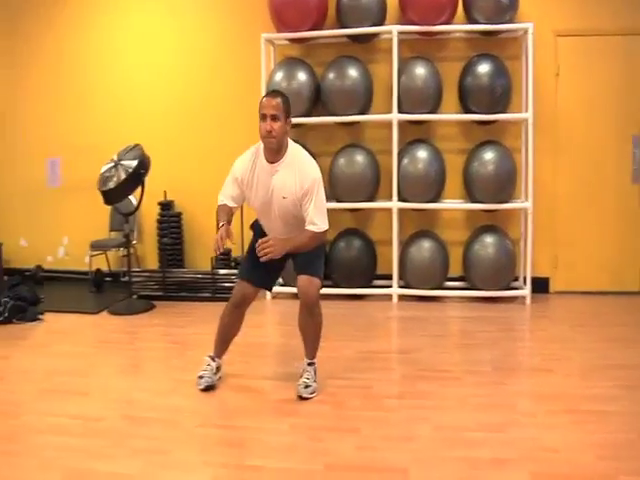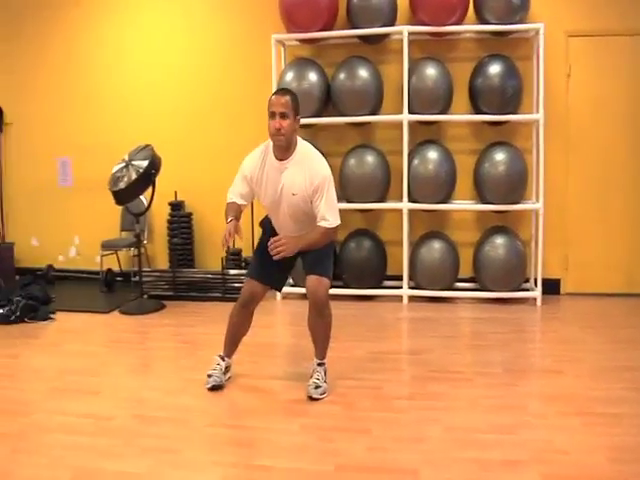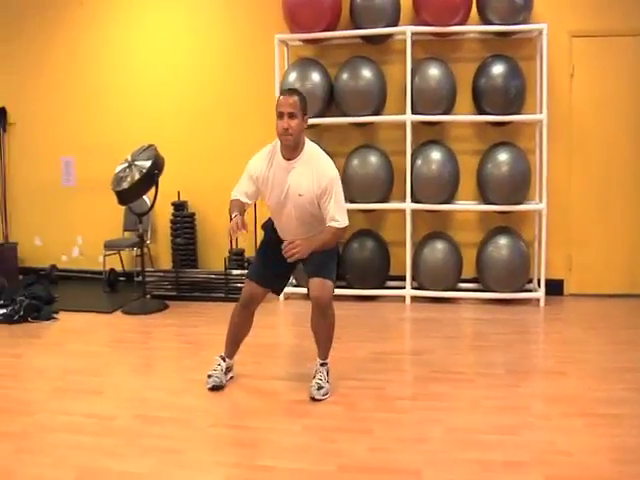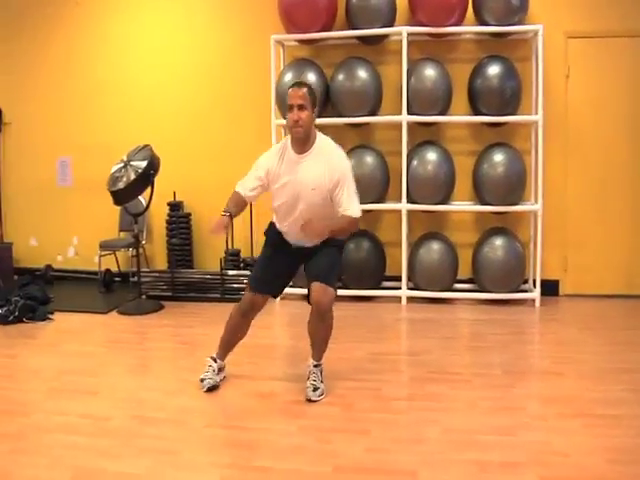
dt=0.1s
person 1, frame 1
left shoulder: (306, 169)
right shoulder: (245, 163)
left elbow: (318, 233)
right elbow: (226, 201)
left wrist: (284, 246)
right wrist: (223, 224)
left hip: (304, 239)
right hip: (266, 235)
left knee: (309, 294)
right knee: (240, 297)
left ankle: (310, 366)
right ankle: (215, 361)
person 1, frame 2
left shoulder: (316, 166)
right shoulder: (255, 160)
left elbow: (329, 229)
right elbow: (236, 198)
left wrist: (297, 243)
right wrist: (232, 220)
left hip: (314, 237)
right hip: (276, 232)
left knee: (318, 294)
right knee: (248, 296)
left ankle: (320, 366)
right ankle: (224, 361)
person 1, frame 3
left shoulder: (323, 168)
right shoulder: (262, 161)
left elbow: (338, 228)
right elbow: (240, 197)
left wrist: (309, 246)
right wrist: (236, 217)
left hip: (319, 240)
right hip: (280, 234)
left knee: (321, 296)
right knee: (249, 296)
left ankle: (322, 367)
right ankle: (225, 362)
person 1, frame 4
left shoulder: (335, 159)
right shoulder: (272, 158)
left elbow: (351, 220)
right elbow: (243, 192)
left wrist: (327, 228)
right wrist: (227, 214)
left hip: (326, 241)
right hip: (283, 238)
left knee: (322, 301)
right knee: (250, 303)
left ankle: (316, 368)
right ankle: (217, 362)
